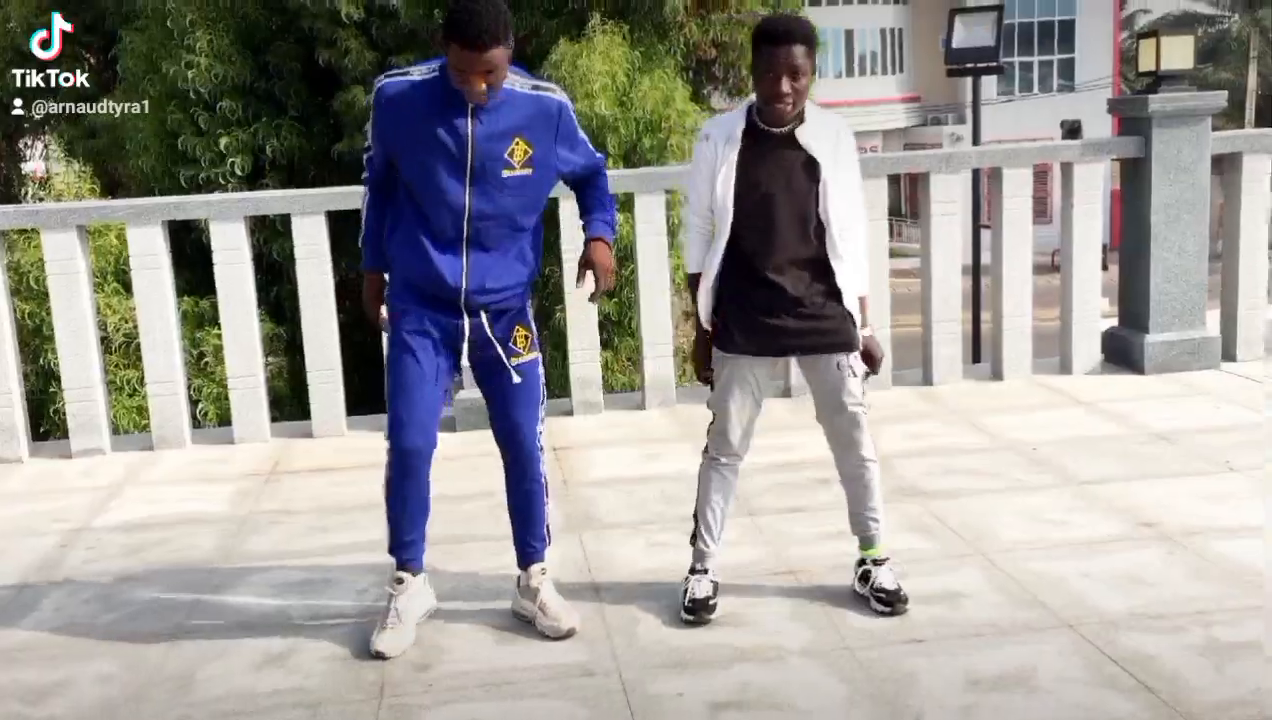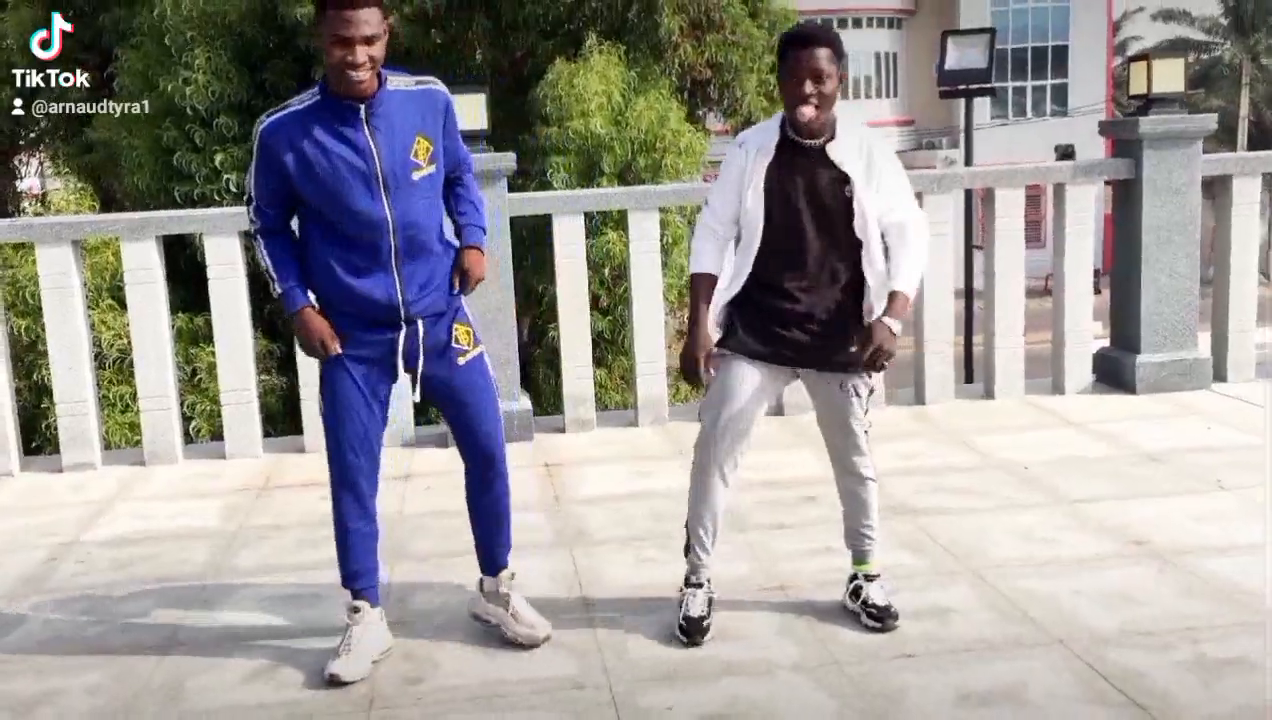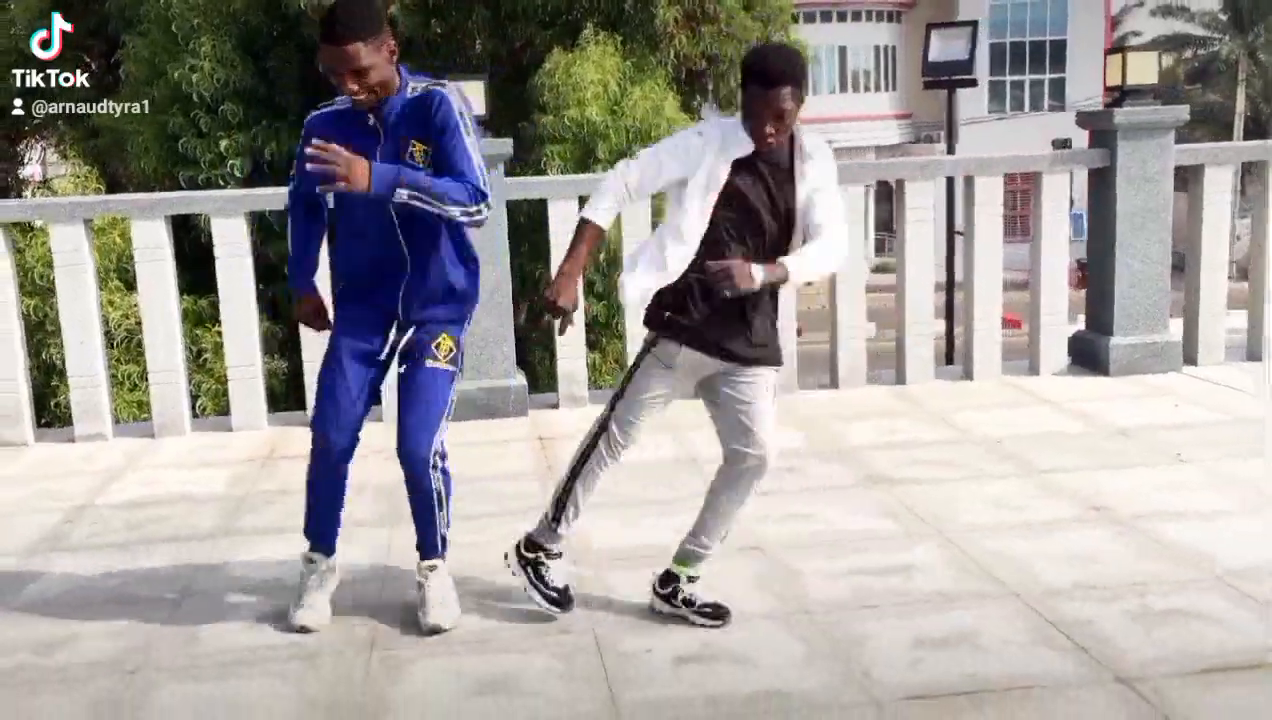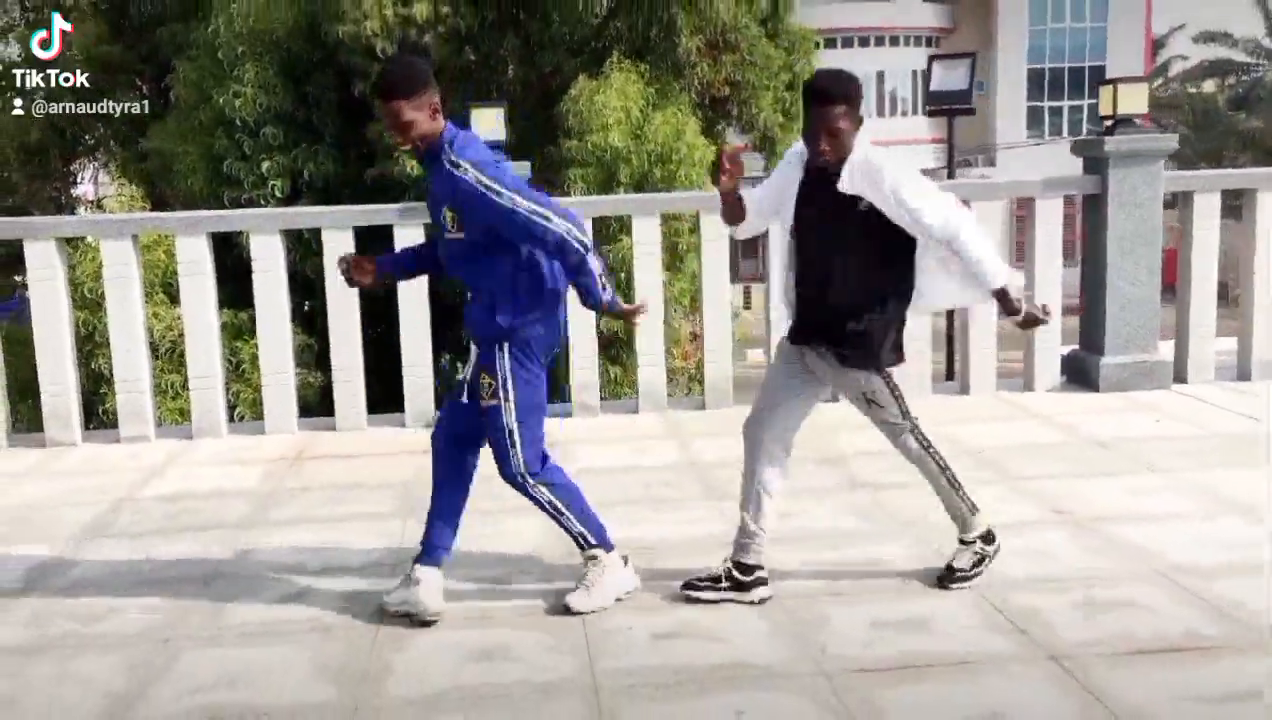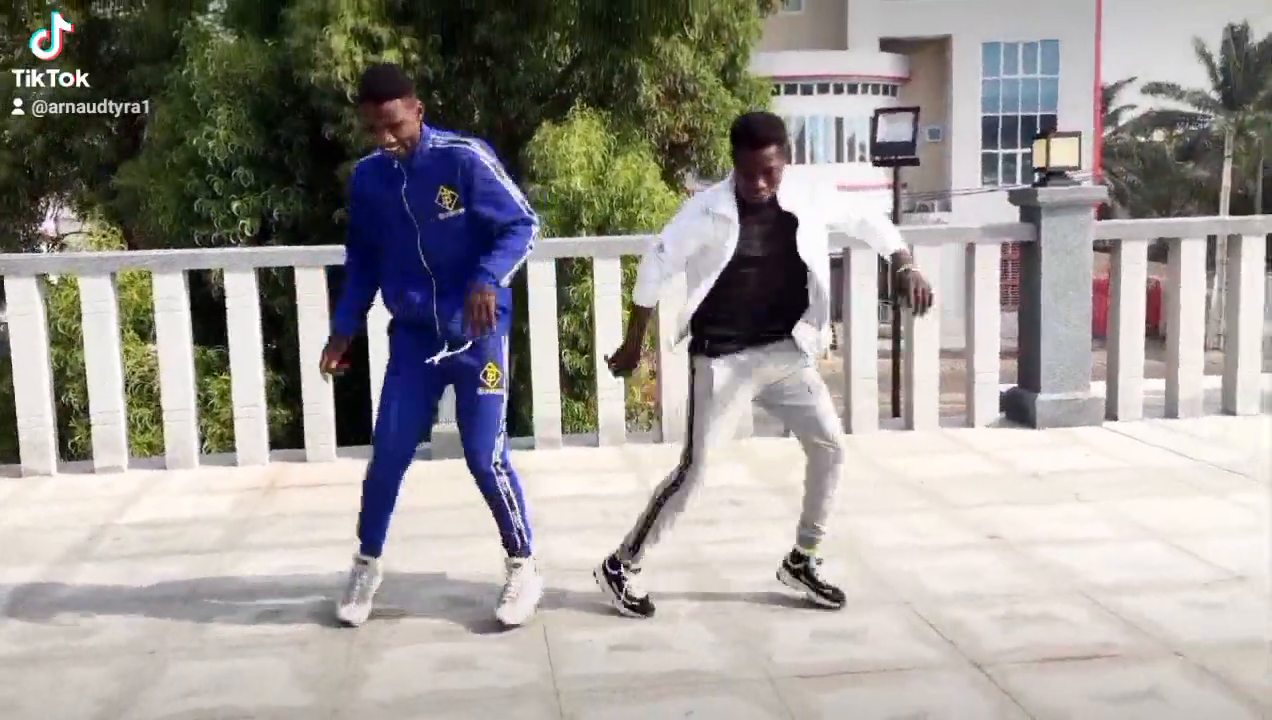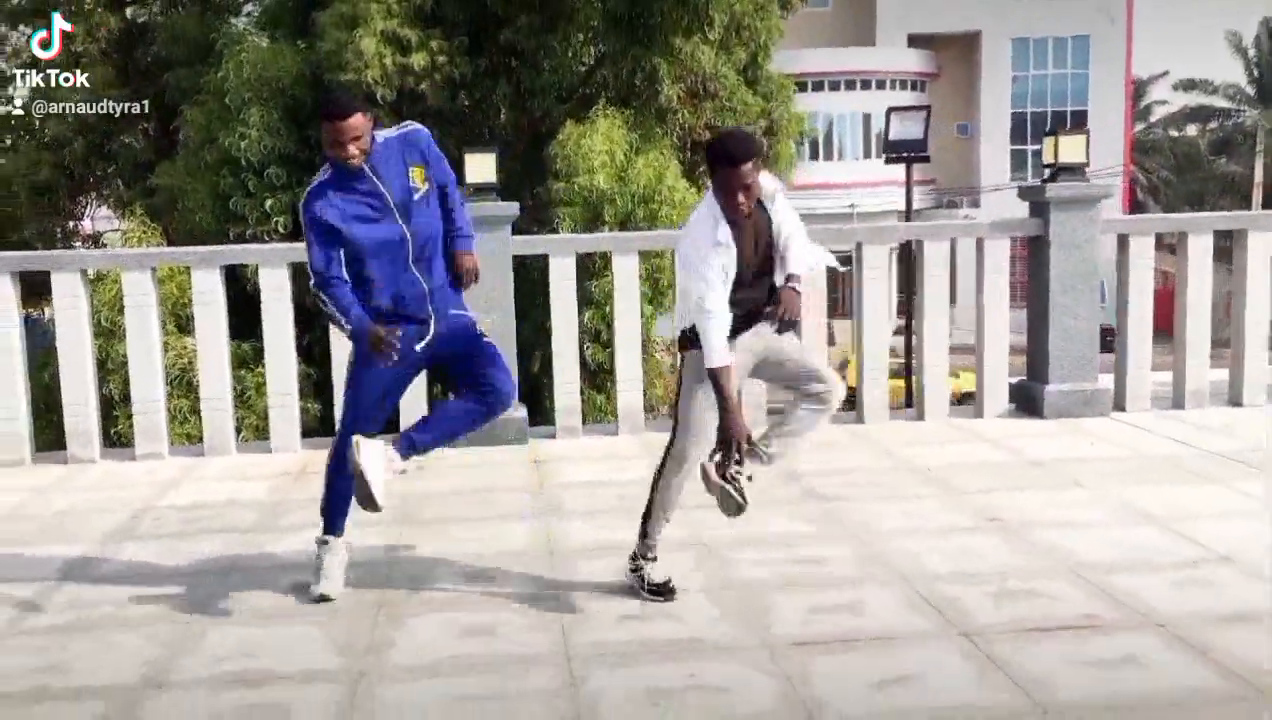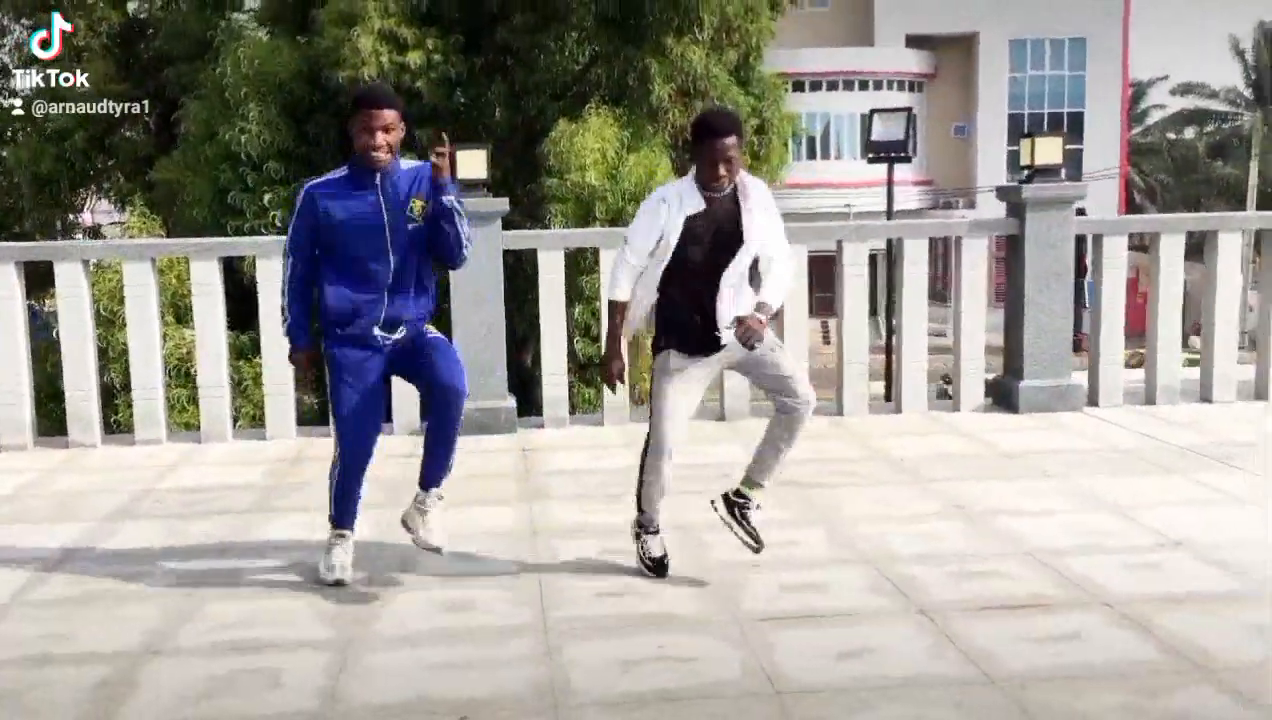
dt=0.7s
person 1, frame 1
left shoulder: (545, 107)
right shoulder: (394, 97)
left elbow: (591, 175)
right elbow: (379, 184)
left wrist: (599, 235)
right wrist: (372, 267)
left hip: (504, 307)
right hip: (419, 305)
left knee: (523, 445)
right knee: (410, 444)
left ankle: (533, 582)
right ankle: (409, 583)
person 1, frame 2
left shoulder: (429, 101)
right shoulder: (283, 133)
left elbow: (460, 175)
right elbow: (268, 224)
left wrist: (473, 240)
right wrist: (298, 304)
left hip: (439, 313)
right hip: (352, 331)
left knee: (486, 447)
right knee: (353, 473)
left ankle: (497, 588)
right ankle: (366, 617)
person 1, frame 3
left shoulder: (439, 105)
right shoulder: (326, 125)
left elbow: (471, 198)
right elbow: (306, 207)
left wrist: (377, 179)
right wrist: (300, 282)
left hip: (439, 305)
right hip: (363, 308)
left knee: (420, 444)
right knee: (331, 438)
left ankle: (433, 570)
right ankle: (319, 563)
person 1, frame 4
left shoulder: (466, 171)
right shoulder: (445, 158)
left elbow: (560, 227)
left wrist: (601, 299)
right wrist: (386, 267)
left hip: (516, 331)
right hip: (496, 329)
left knee: (521, 463)
right knee: (453, 441)
left ankle: (609, 563)
right ankle: (426, 577)
person 1, frame 5
left shoulder: (466, 159)
right shoulder: (366, 179)
left elbow: (522, 225)
right elbow: (361, 264)
left wrist: (492, 275)
right wrist: (343, 329)
left hip: (477, 332)
right hip: (413, 335)
left knee: (487, 458)
right knee: (388, 452)
left ankle: (524, 569)
right ankle: (367, 565)
person 1, frame 6
left shoulder: (413, 140)
right shoulder: (320, 201)
left elbow: (449, 188)
right elbow: (327, 282)
left wrist: (463, 244)
right wrist: (364, 330)
left hip: (448, 318)
right hip: (384, 332)
left knee: (499, 390)
right knee: (351, 440)
left ankle: (390, 456)
right ankle: (331, 546)
person 1, frame 7
left shoulder: (425, 179)
right shoulder: (320, 194)
left elbow: (455, 253)
right elbow: (297, 263)
left wrist: (443, 191)
right wrist: (299, 337)
left hip: (411, 326)
right hip: (349, 338)
left knee: (450, 388)
right knee: (353, 445)
left ankle: (427, 500)
right ankle: (341, 534)
person 2, frame 1
left shoulder: (835, 139)
right shoulder: (718, 139)
left elbow: (852, 236)
right elbow: (699, 235)
left wrist: (863, 326)
right wrist: (702, 328)
left hip: (826, 318)
right hip: (744, 322)
left knee: (853, 441)
right knee: (725, 443)
left ankle: (872, 559)
right ankle: (703, 567)
person 2, frame 2
left shoulder: (869, 154)
right shoulder: (751, 150)
left elbow: (909, 236)
right elbow: (713, 237)
left wrist: (890, 317)
right wrist: (699, 326)
left hip: (838, 334)
right hip: (756, 330)
left knee: (853, 459)
right knee: (715, 447)
left ankle: (864, 576)
right ankle: (699, 581)
person 2, frame 3
left shoulder: (813, 161)
right shoulder: (706, 143)
left elbow: (829, 247)
right elbow: (622, 183)
left wrist: (764, 274)
right wrist: (571, 267)
left hip: (749, 339)
right hip: (684, 322)
left knee: (753, 454)
right knee: (615, 436)
left ankle: (679, 578)
right ankle: (543, 548)
person 2, frame 4
left shoulder: (881, 176)
right shoulder: (796, 165)
left elbow: (957, 229)
right elbow: (744, 223)
left wrist: (1011, 300)
right wrist: (729, 190)
left hip: (862, 344)
right hip: (808, 334)
left knee: (910, 443)
right knee: (762, 436)
left ankle: (976, 536)
right ankle: (745, 569)
person 2, frame 5
left shoulder: (806, 199)
right shoulder: (706, 210)
left elbow: (868, 221)
right elbow: (656, 271)
left wrist: (909, 267)
right wrist: (632, 343)
left hip: (784, 349)
right hip: (724, 354)
left knee: (830, 444)
right knee: (697, 469)
left ankle: (802, 560)
right ankle: (622, 566)
person 2, frame 6
left shoulder: (772, 193)
right shoulder: (703, 236)
left elbow: (795, 243)
right elbow: (711, 324)
left wrist: (793, 287)
right wrist: (730, 413)
left hip: (762, 327)
right hip: (712, 340)
left knee: (826, 388)
right knee: (687, 449)
left ankle: (737, 465)
right ankle: (645, 557)
person 2, frame 7
left shoulder: (758, 198)
right shoulder: (665, 202)
left elbow: (778, 268)
right elbow: (628, 266)
left wrist: (761, 314)
right wrist: (613, 343)
left hip: (737, 331)
right hip: (682, 339)
left knee: (799, 403)
right knee: (662, 442)
left ankle: (745, 495)
right ankle: (648, 526)
